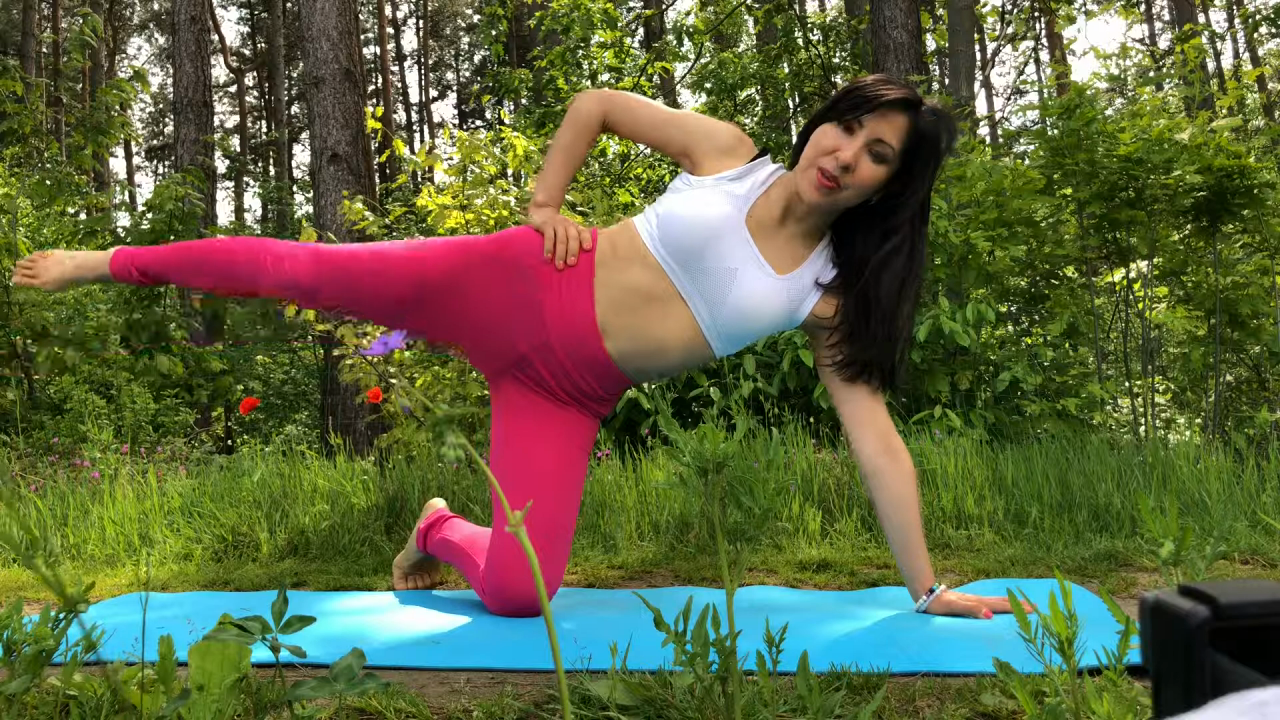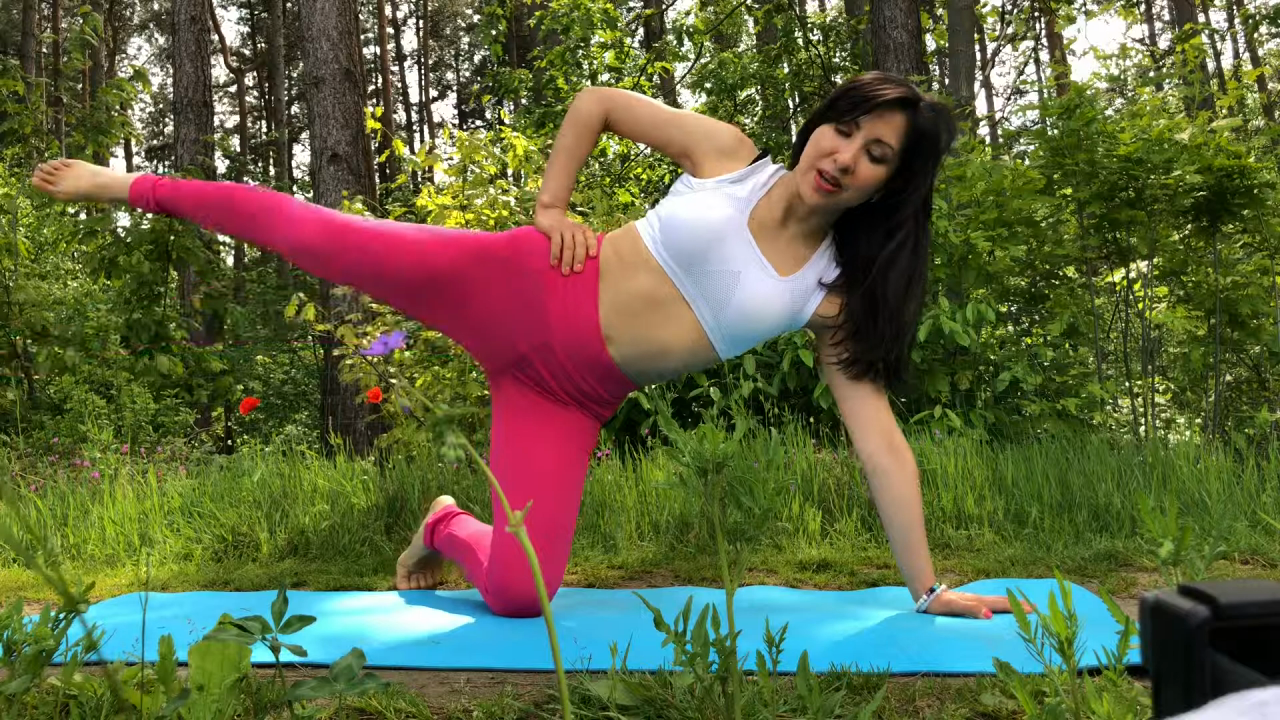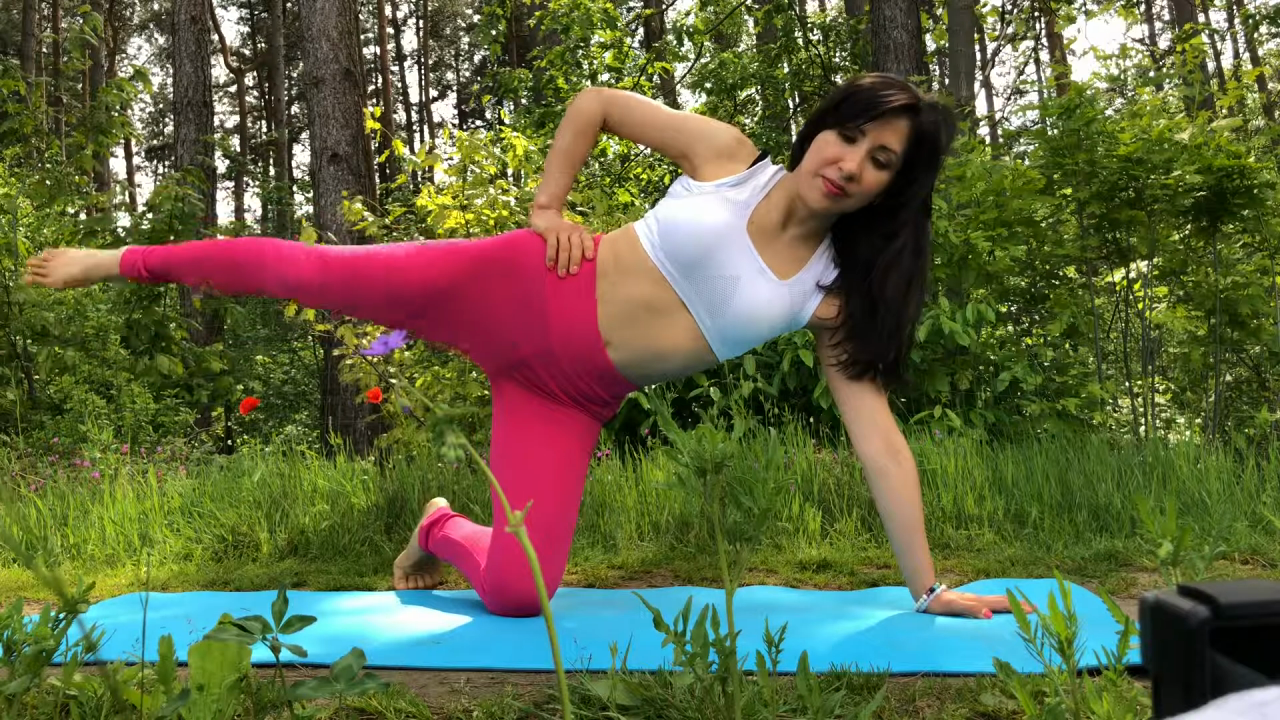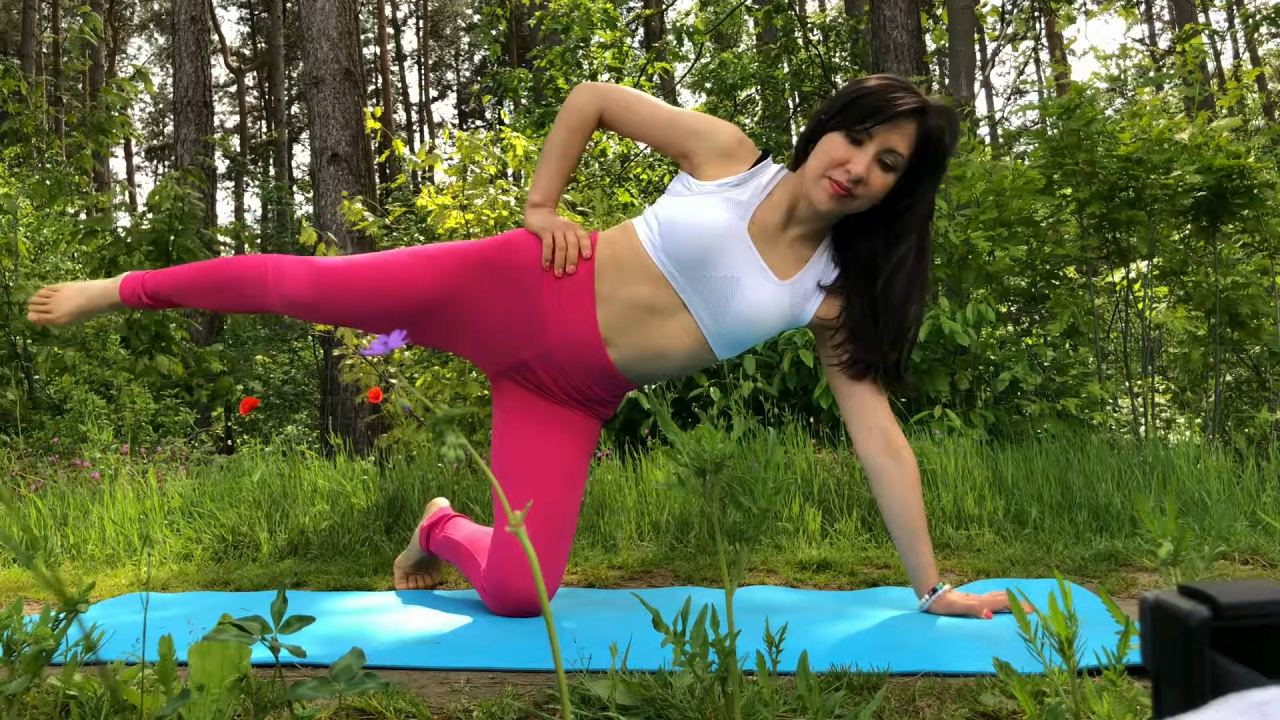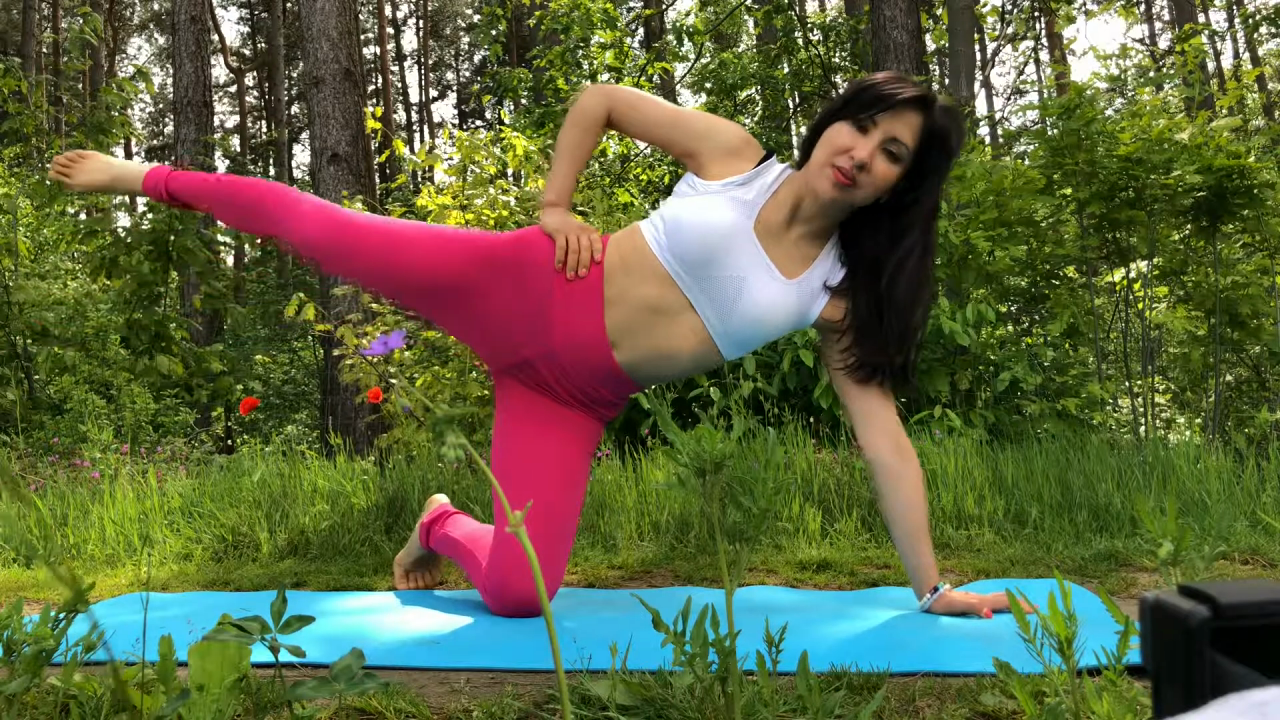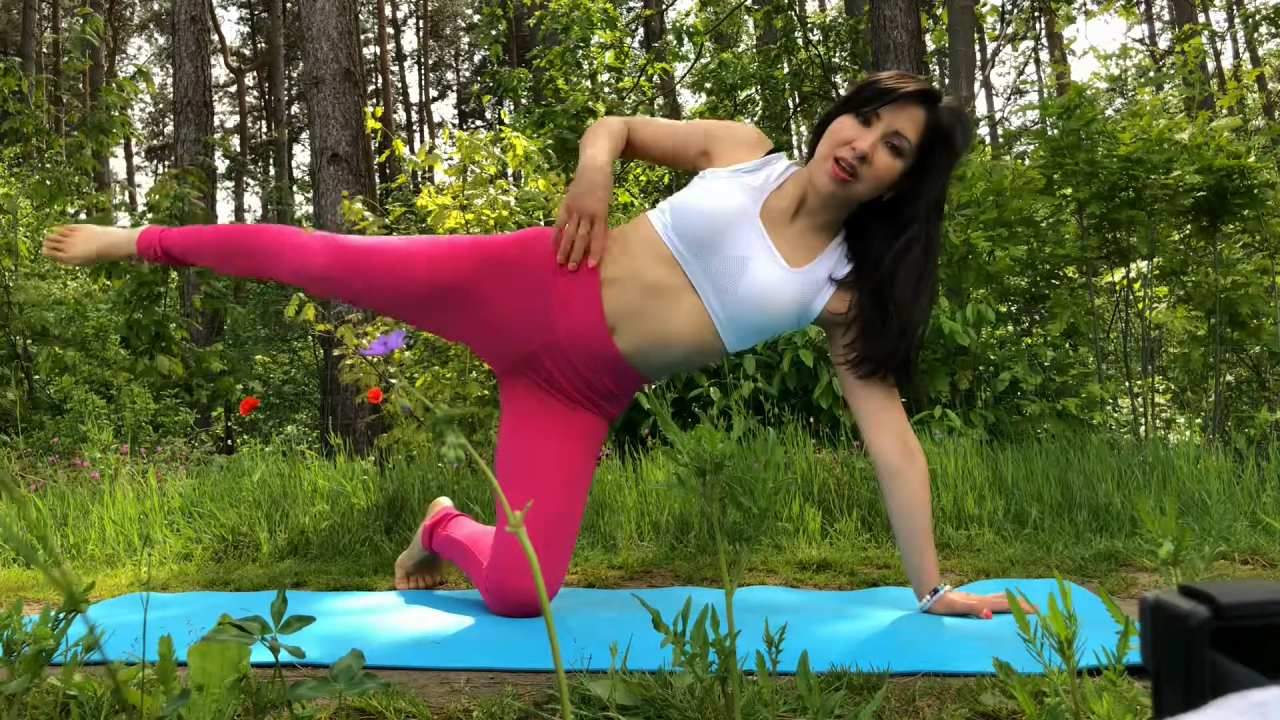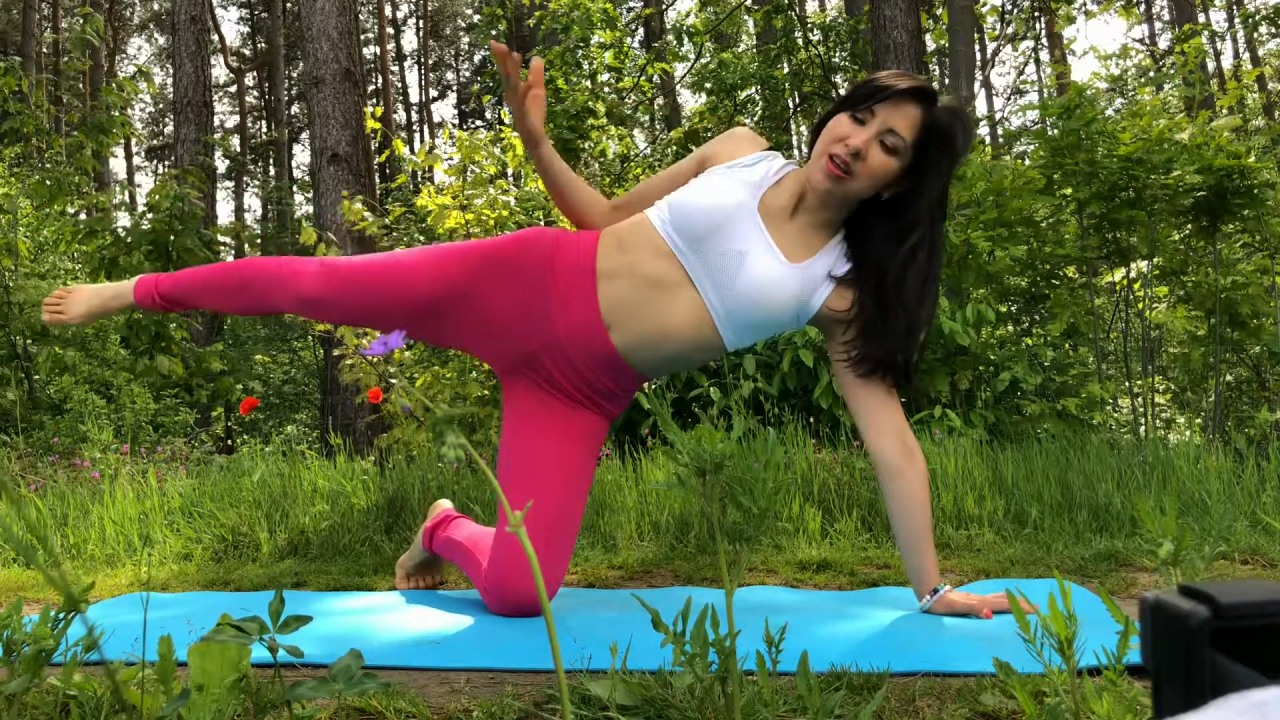
dt=0.3s
person 1, frame 1
left shoulder: (834, 298)
right shoulder: (726, 149)
left elbow: (877, 438)
right elbow: (595, 102)
left wrist: (927, 585)
right wrist: (545, 202)
left hip: (567, 395)
right hip: (520, 287)
left knee: (517, 592)
right knee: (300, 268)
left ankle: (443, 532)
right ankle: (109, 262)
person 1, frame 2
left shoulder: (838, 296)
right shoulder: (727, 152)
left elbow: (880, 437)
right elbow: (594, 102)
left wrist: (927, 586)
right wrist: (551, 206)
left hip: (568, 397)
right hip: (519, 288)
left knee: (519, 593)
right knee: (311, 234)
left ankle: (450, 528)
right ankle: (132, 185)
person 1, frame 3
left shoulder: (836, 298)
right shoulder: (724, 152)
left elbow: (879, 438)
right elbow: (595, 103)
left wrist: (927, 585)
right wrist: (547, 207)
left hip: (570, 398)
right hip: (521, 292)
left knee: (519, 592)
right knee: (310, 272)
left ankle: (444, 531)
right ankle: (118, 264)
person 1, frame 4
left shoulder: (836, 298)
right shoulder: (725, 150)
left elbow: (880, 437)
right elbow: (590, 96)
left wrist: (931, 585)
right wrist: (541, 205)
left hip: (569, 398)
right hip: (518, 294)
left knee: (519, 594)
right knee: (306, 284)
left ankle: (446, 531)
right ankle: (116, 289)
person 1, frame 5
left shoulder: (843, 299)
right shoulder: (731, 151)
left elbow: (884, 438)
right elbow: (598, 97)
left wrist: (931, 585)
right wrist: (554, 206)
left hip: (572, 399)
right hip: (524, 288)
left knee: (519, 593)
right knee: (321, 230)
left ankle: (445, 528)
right ankle: (149, 176)
person 1, frame 6
left shoulder: (847, 291)
right shoulder: (742, 147)
left elbow: (892, 435)
right elbow: (617, 125)
left wrist: (933, 585)
right wrist: (590, 171)
left hip: (577, 394)
right hip: (526, 287)
left knee: (520, 592)
right knee: (322, 258)
left ankle: (447, 531)
right ankle: (138, 239)
person 1, frame 7
left shoulder: (844, 292)
right shoulder: (740, 151)
left elbow: (891, 436)
right elbow: (599, 216)
left wrist: (931, 585)
right wrist: (533, 131)
left hip: (579, 394)
right hip: (532, 288)
left knee: (520, 591)
right knee: (321, 285)
left ankle: (445, 532)
right ankle: (133, 291)
